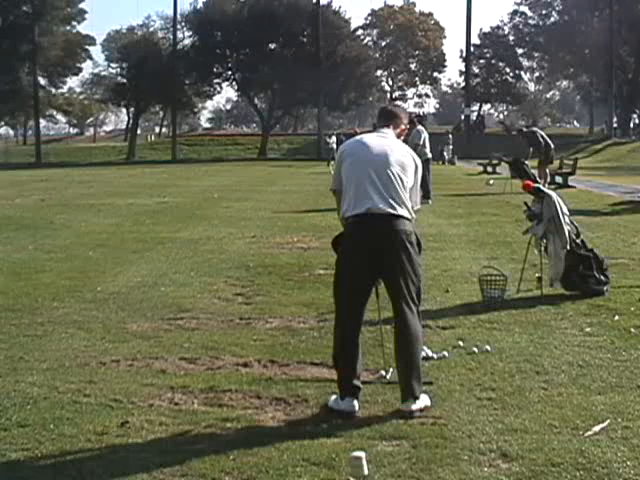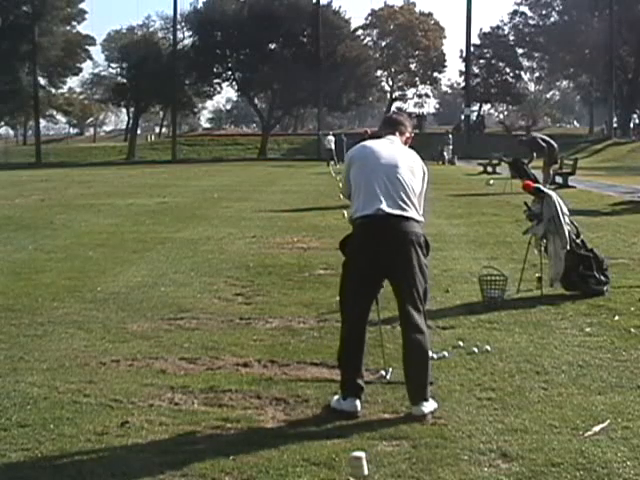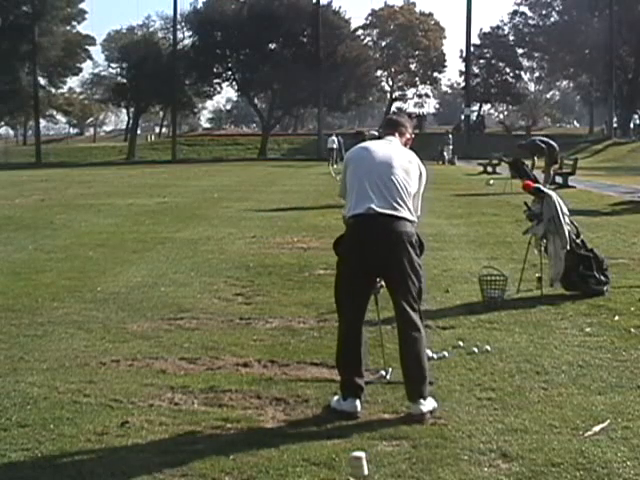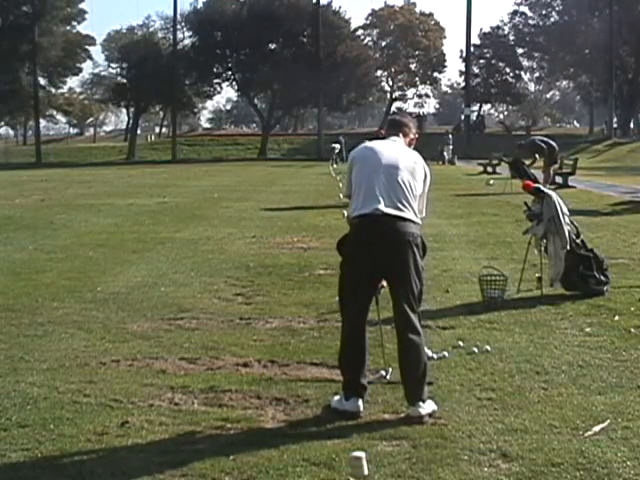
dt=1s
person 1, frame 1
left shoulder: (348, 148)
right shoulder: (409, 155)
left elbow: (338, 194)
right elbow: (412, 206)
left hip: (357, 230)
right hip: (397, 231)
left knee: (349, 315)
right knee: (407, 312)
left ankle: (348, 396)
right ankle: (411, 396)
person 1, frame 2
left shoulder: (357, 152)
right shoulder: (415, 160)
right elbow: (418, 207)
left hip: (367, 232)
right hip: (407, 233)
left knee: (354, 316)
right knee: (413, 317)
left ankle: (350, 396)
right ankle: (420, 399)
person 1, frame 3
left shoulder: (355, 153)
right shoulder: (413, 160)
right elbow: (414, 210)
left hip: (360, 231)
right hip: (399, 233)
left knee: (350, 317)
right knee: (409, 316)
left ankle: (350, 396)
right ankle: (419, 396)
person 1, frame 4
left shoulder: (360, 152)
right shoulder: (417, 161)
right elbow: (419, 211)
left hip: (364, 232)
right hip: (404, 234)
left knee: (354, 317)
right knee: (408, 318)
left ankle: (352, 397)
right ankle: (418, 400)
